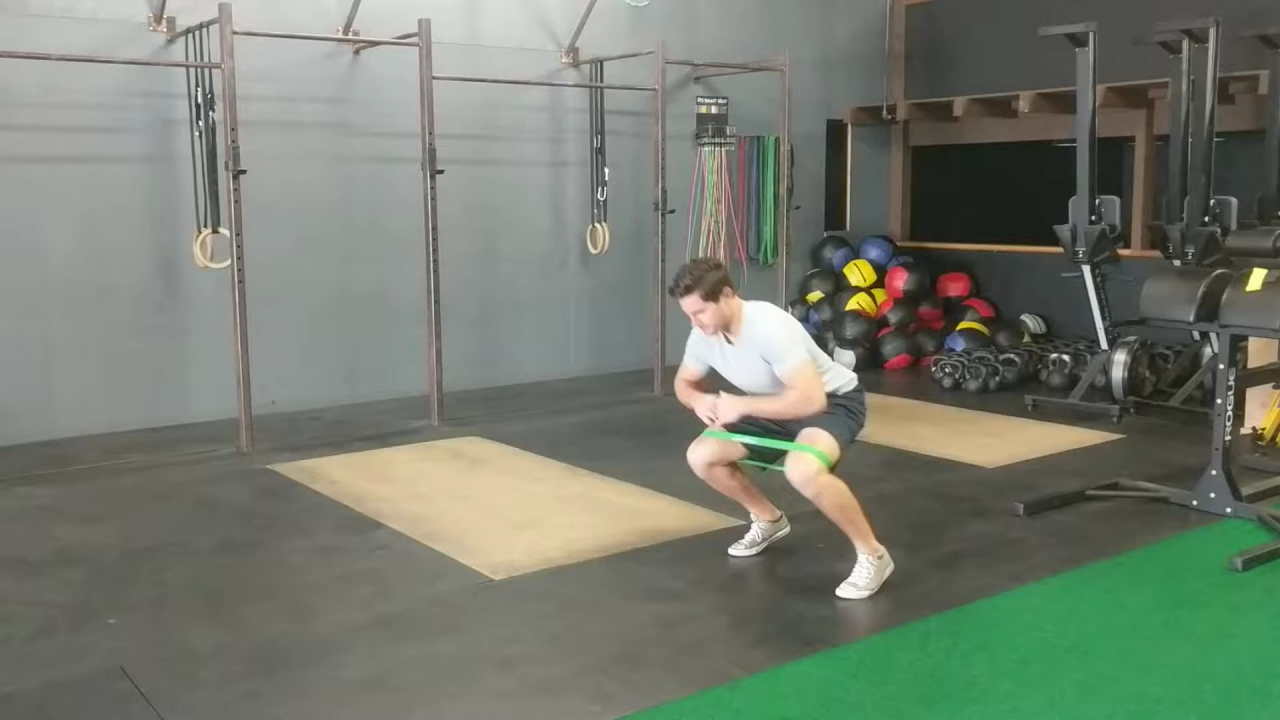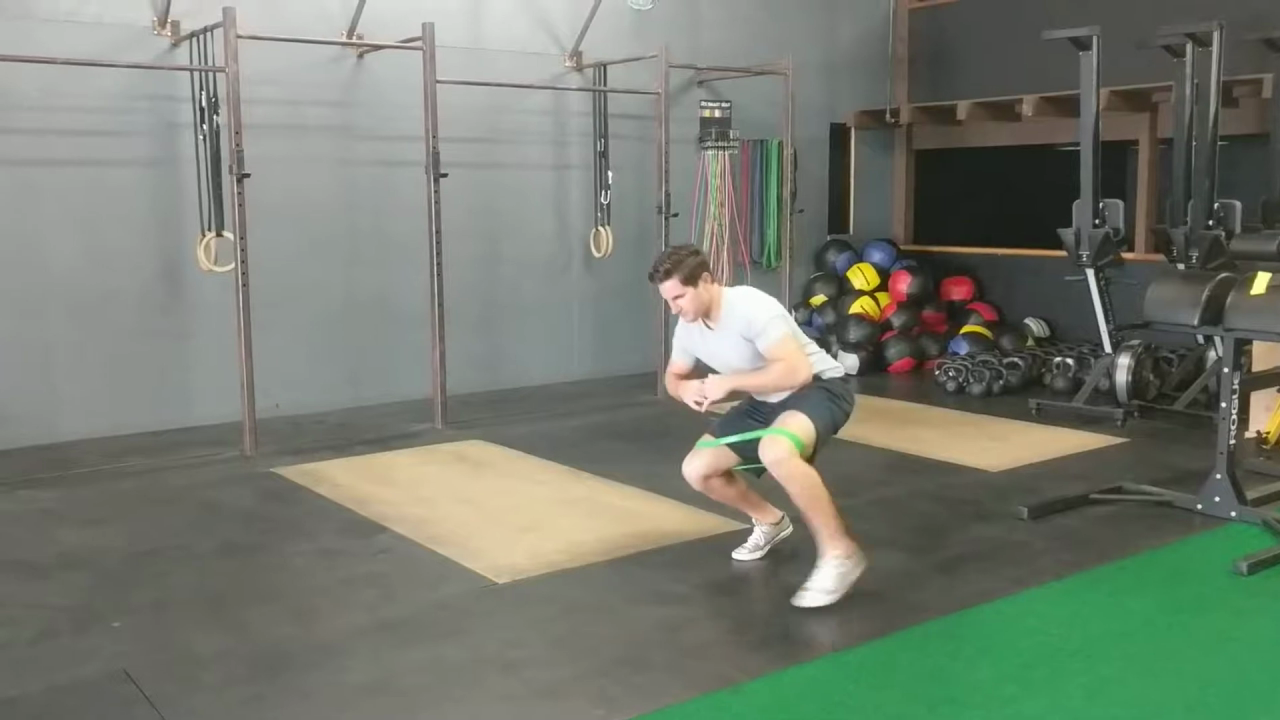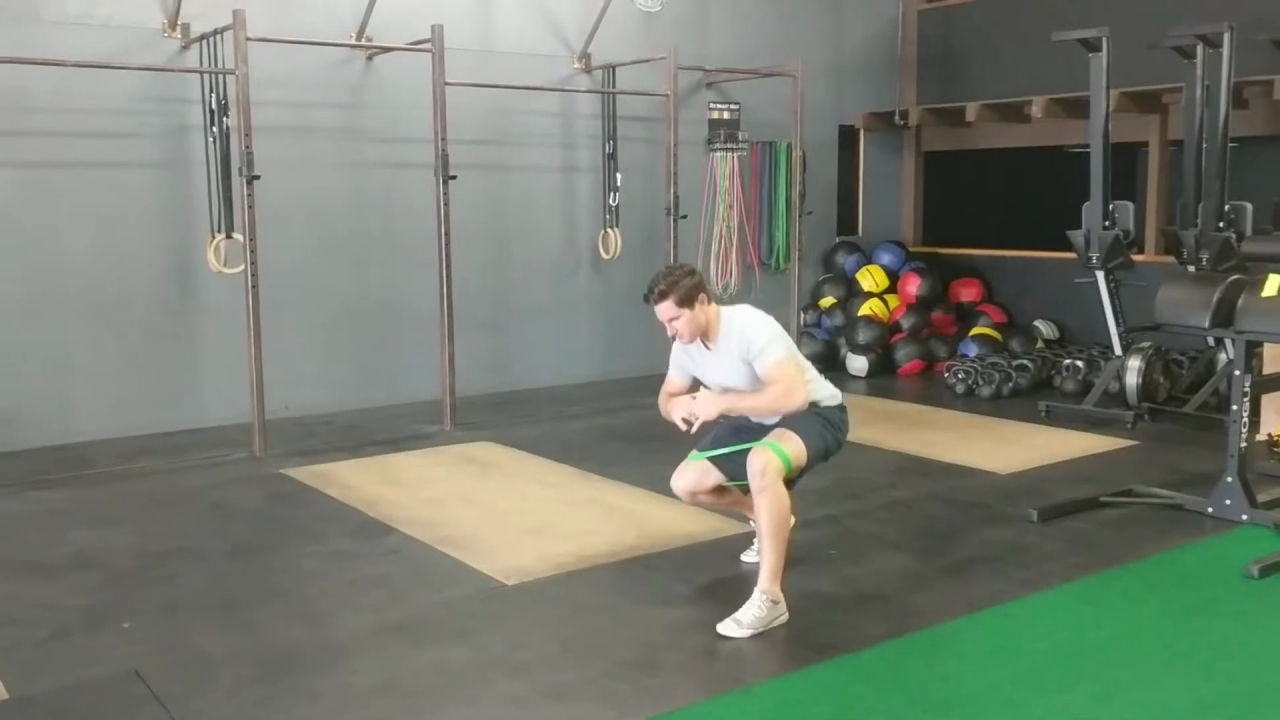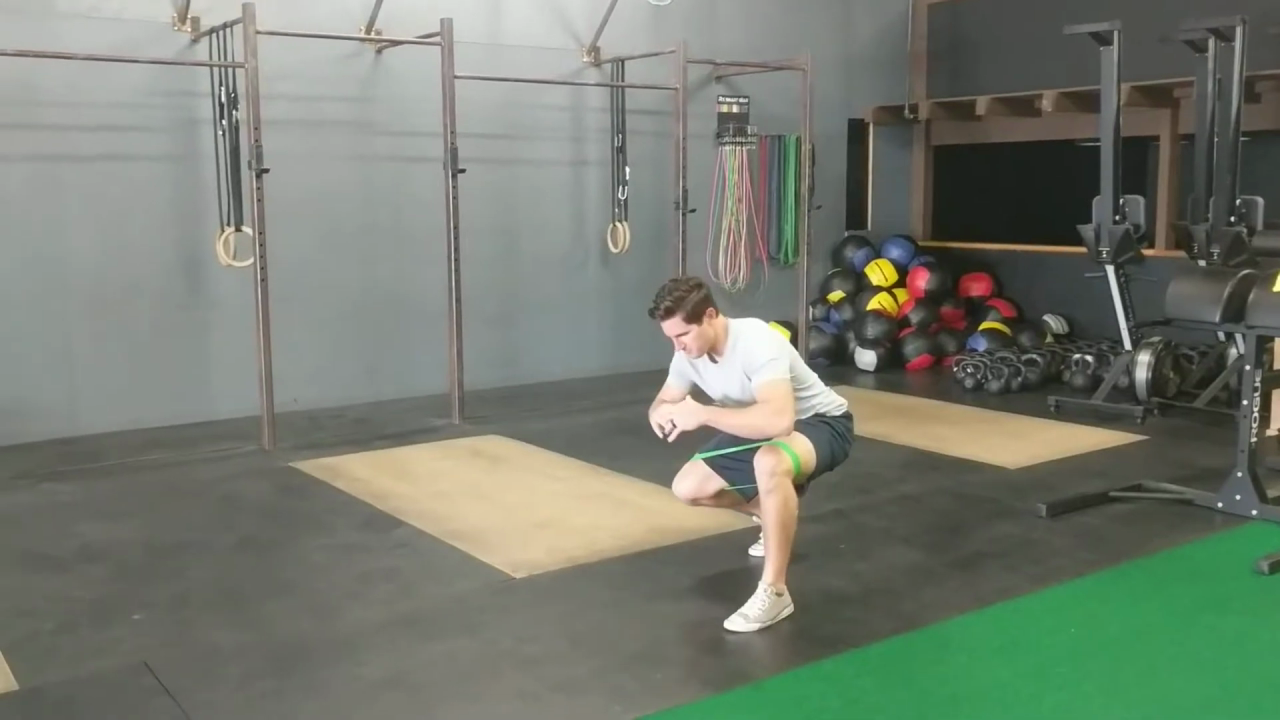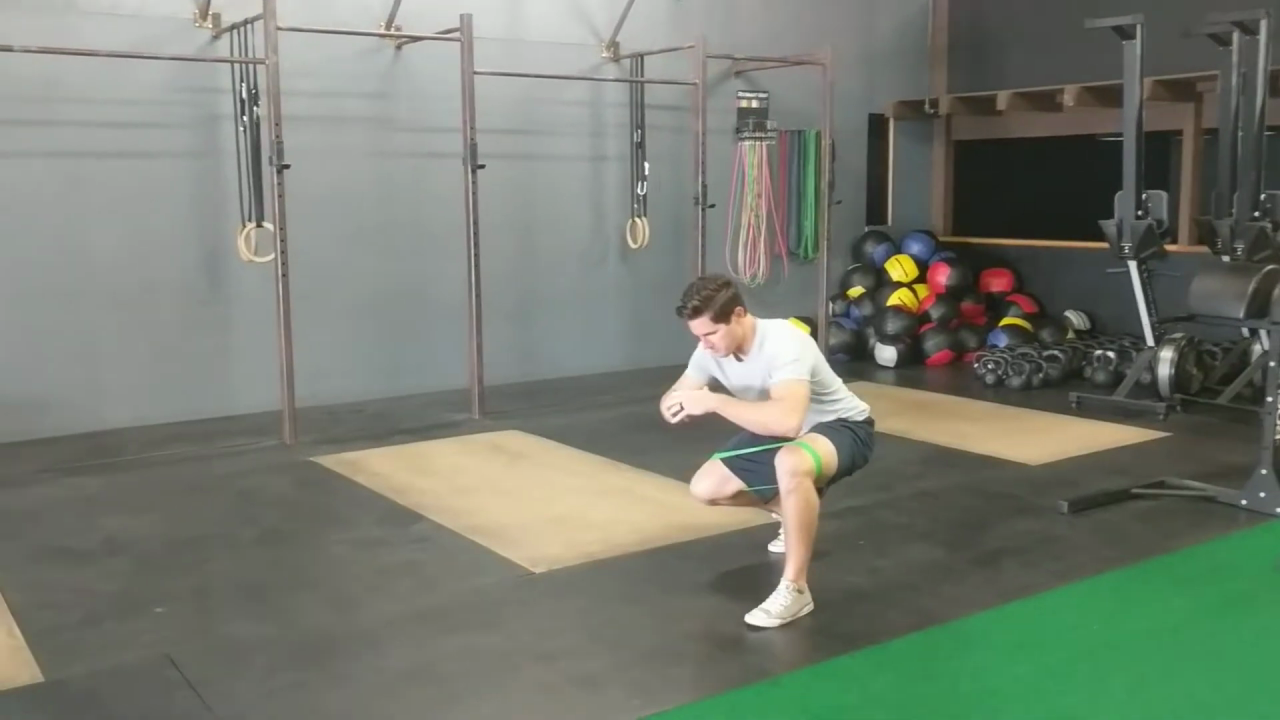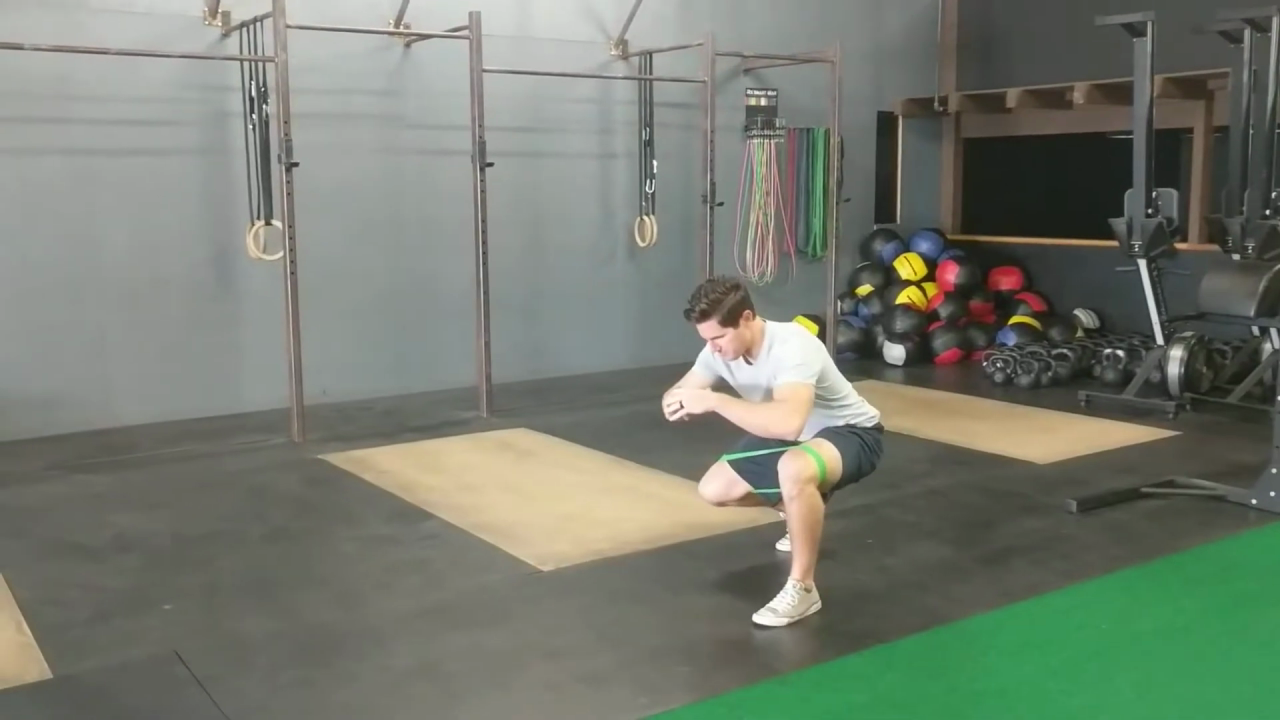
dt=0.3s
person 1, frame 1
left shoulder: (771, 328)
right shoulder: (703, 336)
left elbow: (811, 400)
right elbow: (684, 382)
left wrist: (743, 406)
right wrist: (698, 400)
left hip: (833, 400)
right hip: (778, 407)
left knee: (803, 470)
right knee: (702, 456)
left ankle: (872, 554)
right ankle: (767, 519)
person 1, frame 2
left shoulder: (751, 307)
right shoulder: (688, 327)
left elbow: (797, 371)
right elbow: (673, 377)
left wrist: (730, 382)
right wrist: (687, 389)
left hip: (819, 387)
right hip: (767, 399)
left knee: (776, 452)
right knee: (697, 470)
left ankle: (839, 553)
right ankle: (769, 520)
person 1, frame 3
left shoulder: (751, 328)
right shoulder: (685, 345)
left elbow: (793, 396)
right elbow: (668, 394)
left wrist: (723, 401)
right wrist: (676, 406)
left hip: (817, 413)
right hip: (760, 421)
left knee: (761, 464)
right knee: (686, 484)
left ankle: (769, 597)
right ankle: (770, 518)
person 1, frame 4
left shoulder: (757, 344)
right shoulder: (688, 354)
left elbow: (779, 419)
right elbow: (664, 401)
left wrist: (703, 414)
right wrist: (662, 414)
left hip: (822, 423)
right hip: (761, 429)
left knee: (769, 463)
right knee: (688, 488)
left ankle: (774, 592)
right ankle: (774, 512)
person 1, frame 5
left shoulder: (784, 344)
right shoulder: (712, 349)
left elbow: (789, 420)
right elbow: (674, 395)
left wrist: (714, 402)
right wrist: (676, 406)
left hip: (844, 428)
right hip: (783, 433)
left knee: (791, 464)
right knee: (706, 488)
left ankle: (795, 589)
right ankle: (797, 511)
person 1, frame 6
left shoulder: (793, 348)
right shoulder: (721, 349)
left elbow: (789, 423)
right elbow: (678, 392)
left wrist: (714, 400)
right wrist: (675, 403)
left hip: (852, 433)
right hip: (795, 437)
left knee: (794, 469)
right knee: (714, 490)
left ankle: (802, 588)
right ankle: (806, 510)
